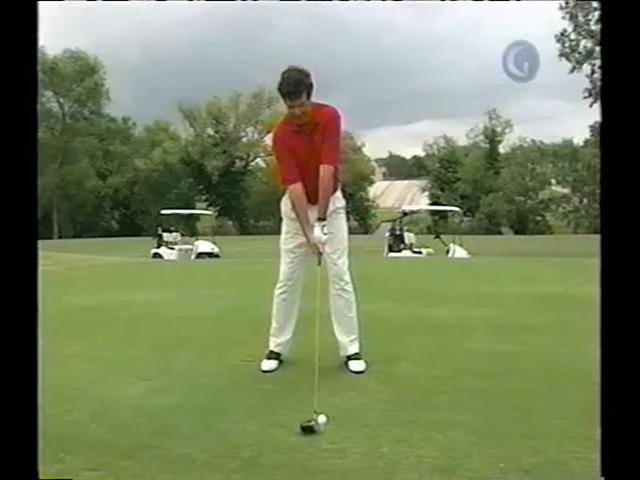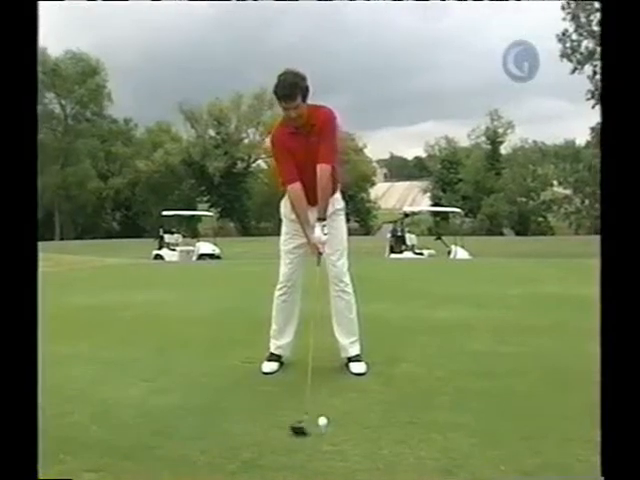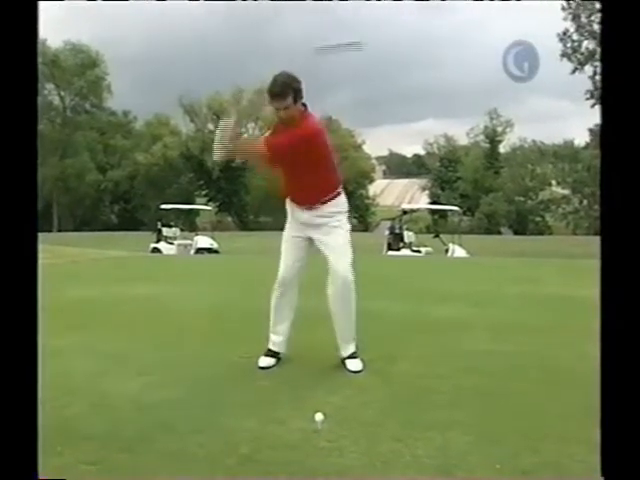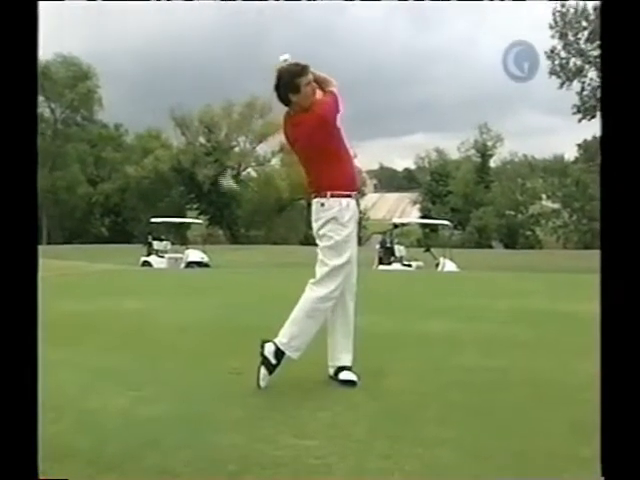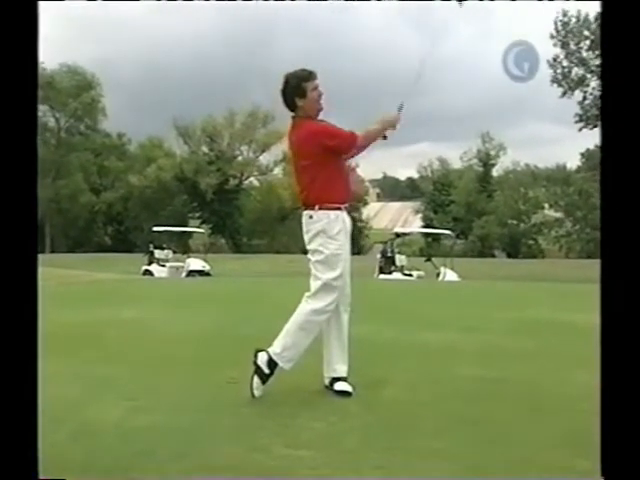
dt=1s
person 1, frame 1
left shoulder: (330, 117)
right shoulder: (281, 134)
left elbow: (327, 170)
right elbow: (293, 184)
left wrist: (321, 221)
right wrist: (308, 231)
left hip: (331, 204)
right hip: (295, 207)
left knee: (340, 276)
right knee: (288, 279)
left ankle: (350, 349)
right ankle: (277, 347)
person 1, frame 2
left shoulder: (326, 117)
right shoulder: (279, 137)
left elbow: (324, 170)
right elbow: (292, 185)
left wrist: (321, 220)
right wrist: (308, 232)
left hip: (330, 205)
right hip: (295, 209)
left knee: (339, 278)
right knee: (287, 280)
left ankle: (351, 350)
right ankle: (278, 349)
person 1, frame 3
left shoulder: (310, 130)
right shoulder: (284, 125)
left elbow: (264, 150)
right elbow: (266, 152)
left wrist: (234, 146)
right wrist: (239, 144)
left hip: (330, 211)
right hip: (298, 212)
left knee: (342, 277)
right knee: (285, 279)
left ankle: (348, 349)
right ankle: (276, 346)
person 1, frame 4
left shoulder: (291, 122)
right shoulder: (319, 117)
right elbow: (332, 85)
right wrist: (302, 76)
left hip: (338, 205)
right hip: (336, 206)
left knee: (345, 288)
right knee: (327, 284)
left ankle: (340, 363)
right ankle: (279, 349)
person 1, frame 5
left shoulder: (304, 130)
right shoulder: (315, 131)
left elbow: (343, 151)
right elbow: (358, 141)
left wrist: (377, 131)
right wrist: (385, 124)
left hip: (332, 218)
right hip: (327, 219)
left knee: (339, 299)
right knee: (323, 297)
left ankle: (335, 373)
right ankle: (272, 358)
